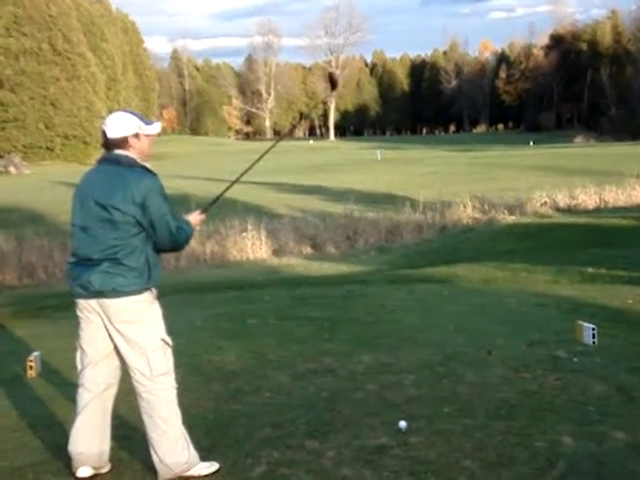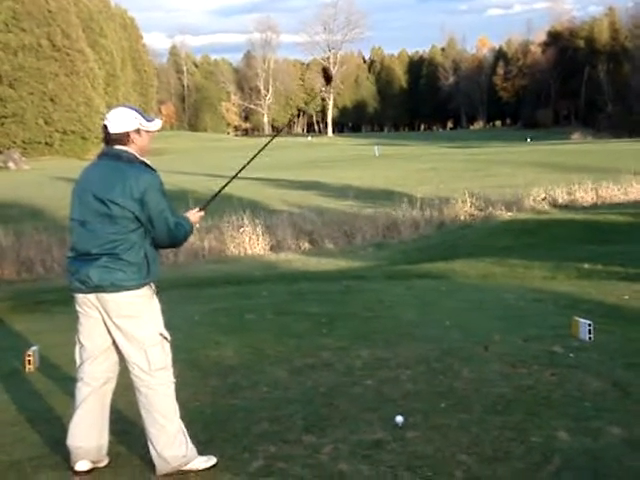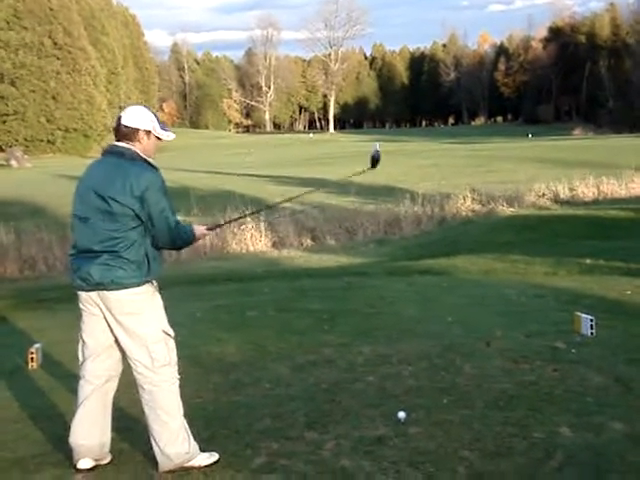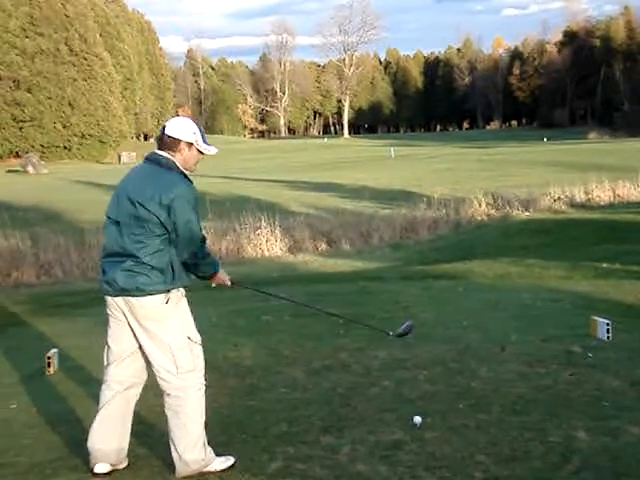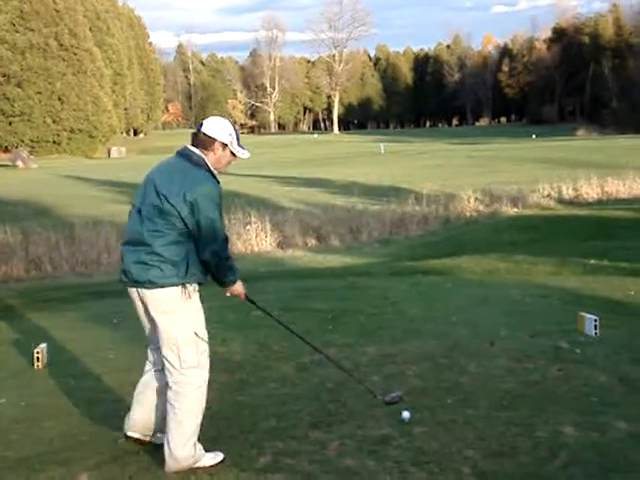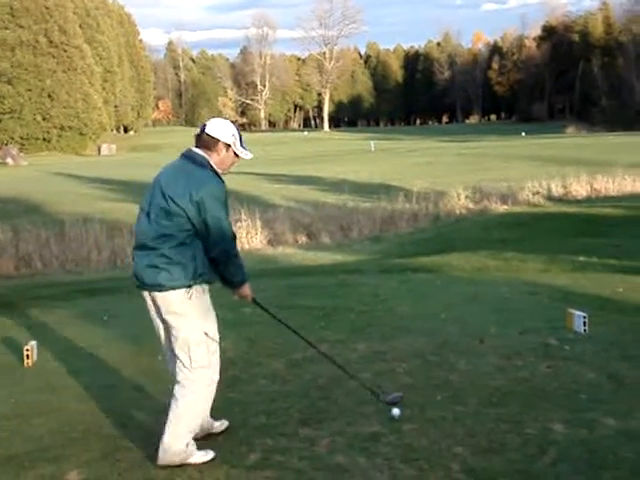
dt=0.3s
person 1, frame 1
left shoulder: (88, 181)
right shoulder: (143, 182)
right elbow: (169, 239)
left wrist: (177, 224)
right wrist: (188, 225)
left hip: (88, 291)
right hip: (128, 293)
left knee: (94, 376)
right knee: (155, 377)
person 1, frame 2
left shoulder: (88, 176)
right shoulder: (142, 177)
right elbow: (167, 235)
left wrist: (177, 222)
right wrist: (188, 222)
left hip: (86, 285)
right hip: (127, 288)
left knee: (93, 370)
right knee: (153, 372)
left ankle: (85, 452)
right ankle: (173, 455)
person 1, frame 3
left shoulder: (92, 172)
right shoulder: (144, 176)
right elbow: (166, 235)
right wrist: (192, 233)
left hip: (89, 283)
right hip: (129, 286)
left knee: (95, 368)
right knee: (157, 369)
left ankle: (87, 449)
right ankle: (175, 451)
person 1, frame 4
left shoulder: (132, 178)
right shoulder: (176, 187)
right elbow: (191, 247)
right wrist: (214, 272)
left hip: (118, 289)
right hip: (156, 293)
left knee: (121, 373)
right knee: (185, 374)
person 1, frame 5
left shoulder: (161, 169)
right shoulder: (202, 184)
right elbow: (212, 244)
right wrist: (230, 279)
left hip: (139, 276)
right hip: (170, 285)
left knee: (161, 356)
right knee: (188, 368)
left ankle: (142, 423)
right ankle: (182, 452)
person 1, frame 6
left shoulder: (170, 172)
right shoulder: (208, 184)
right elbow: (221, 244)
right wrist: (239, 282)
left hip: (152, 278)
right hip: (181, 284)
left knee: (182, 356)
right knee: (203, 364)
left ankle: (193, 423)
right ankle: (176, 447)
